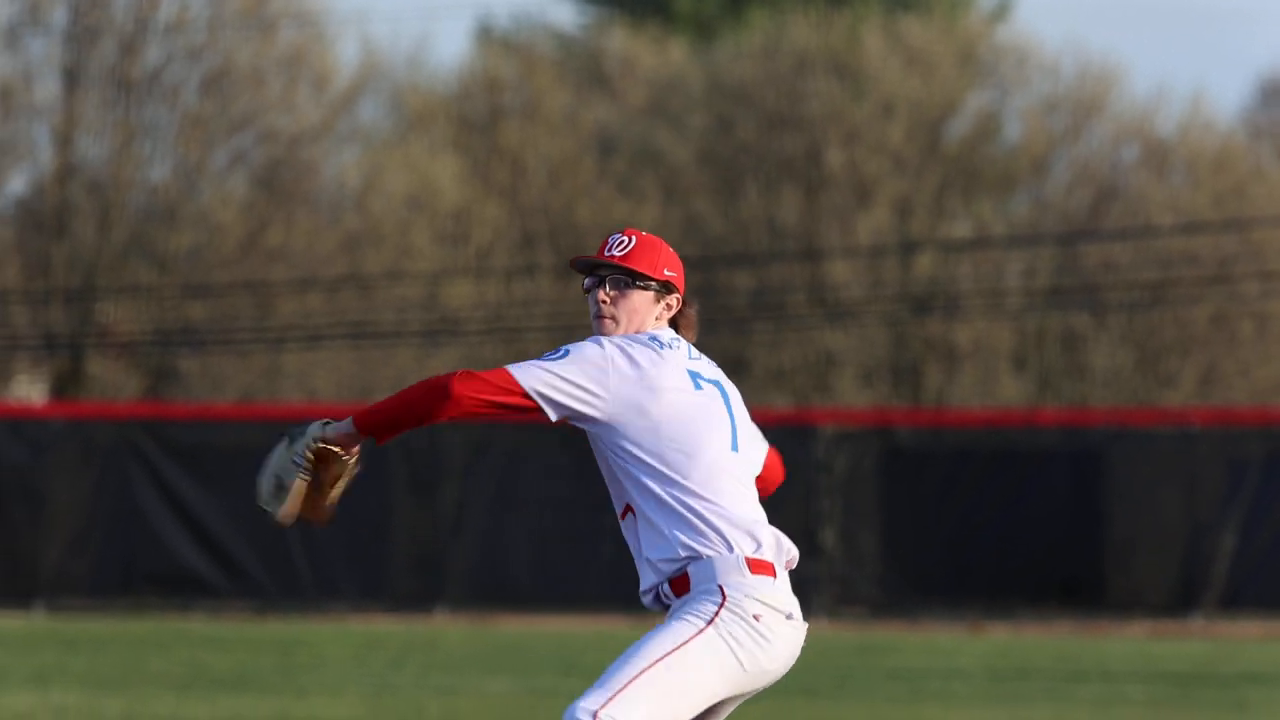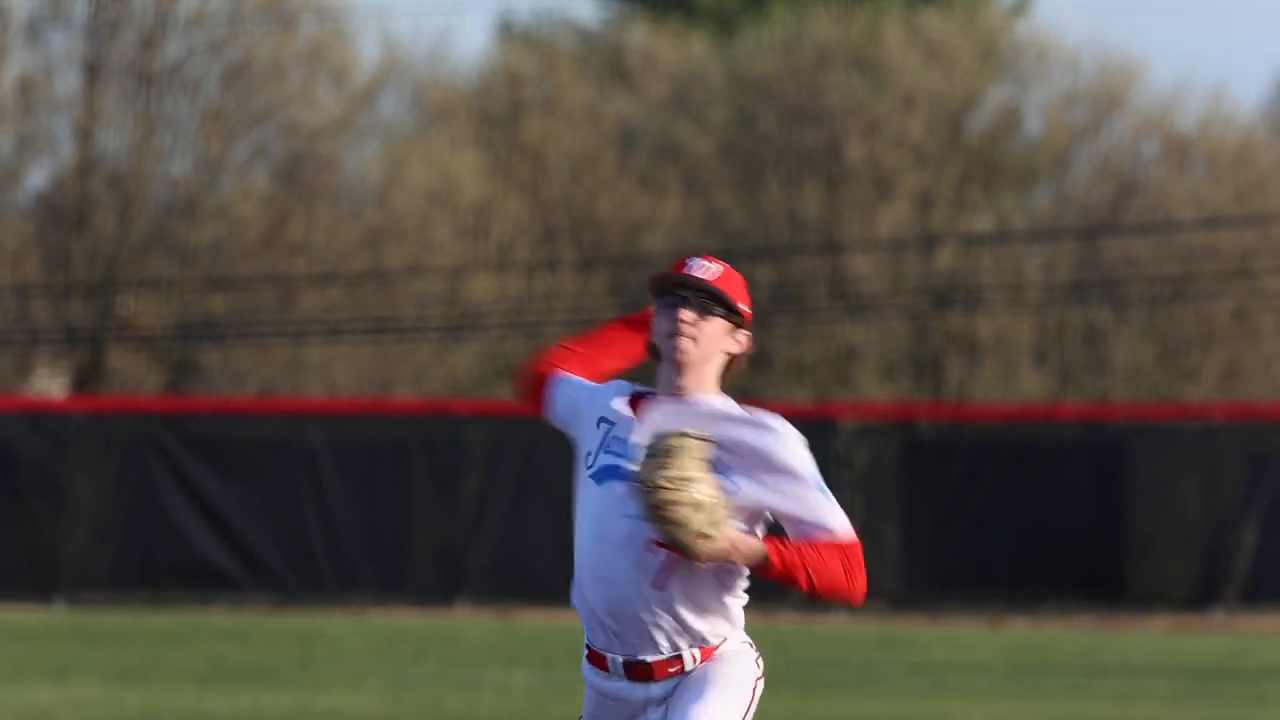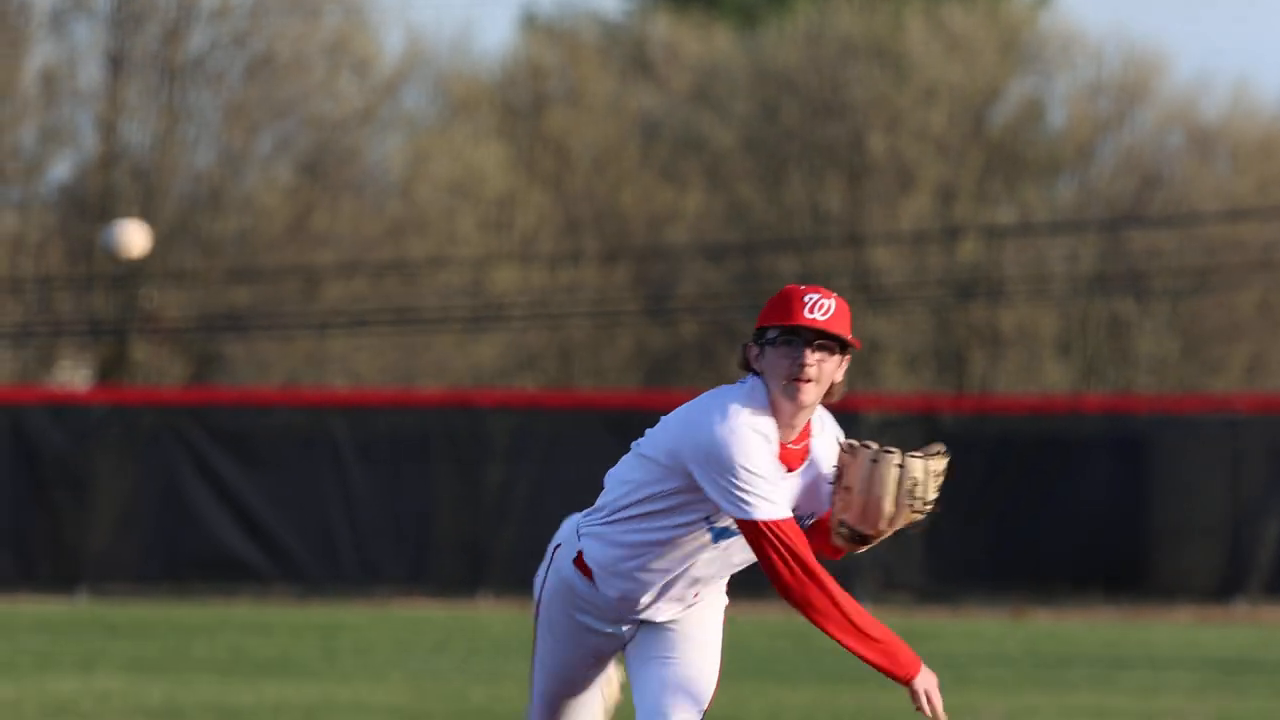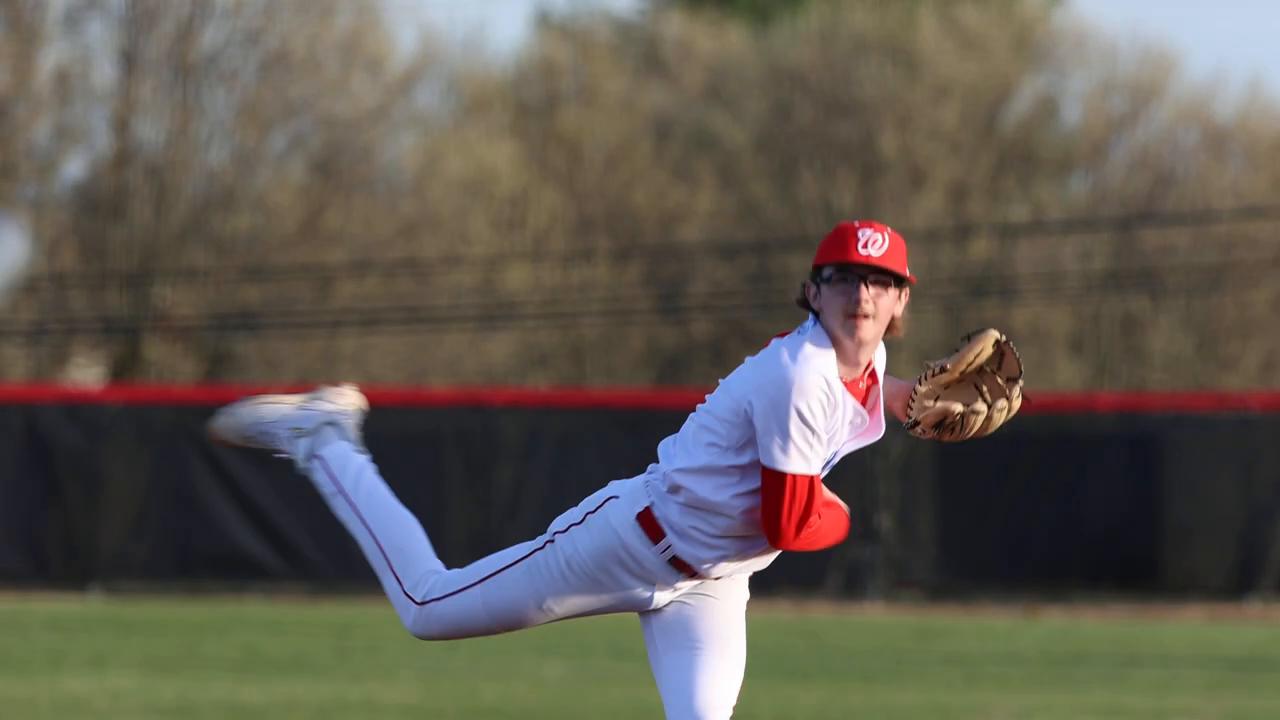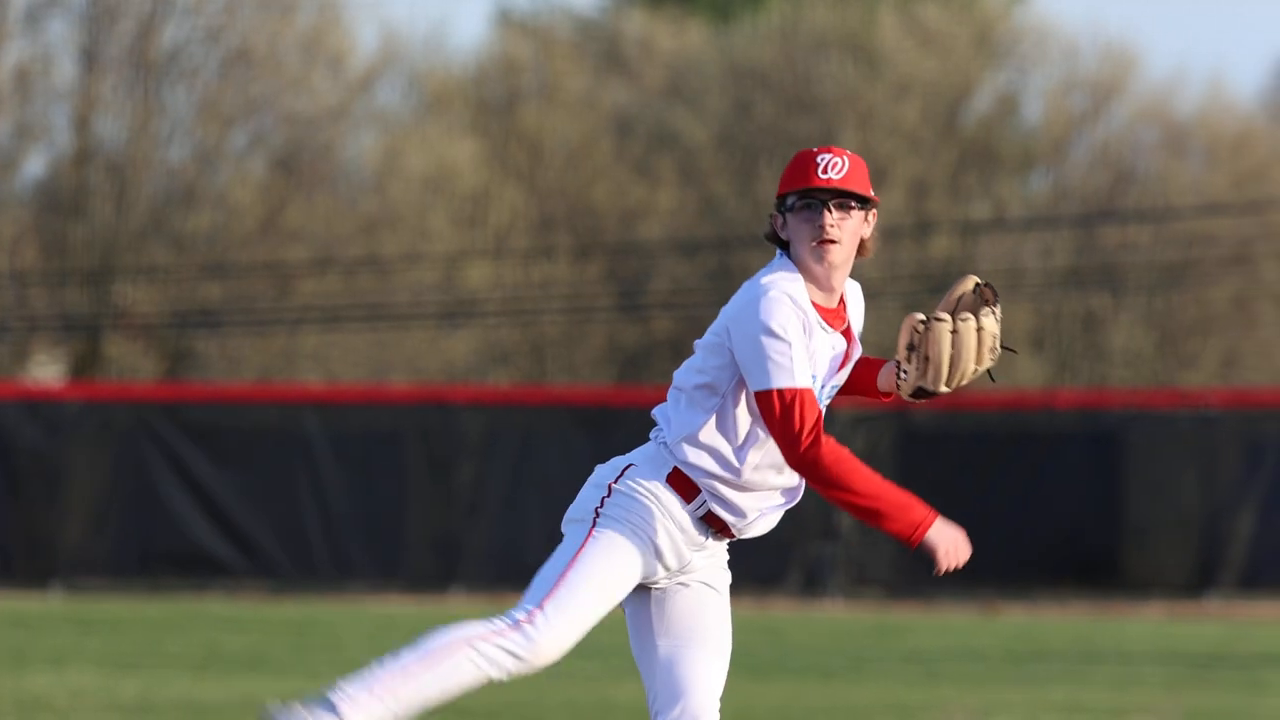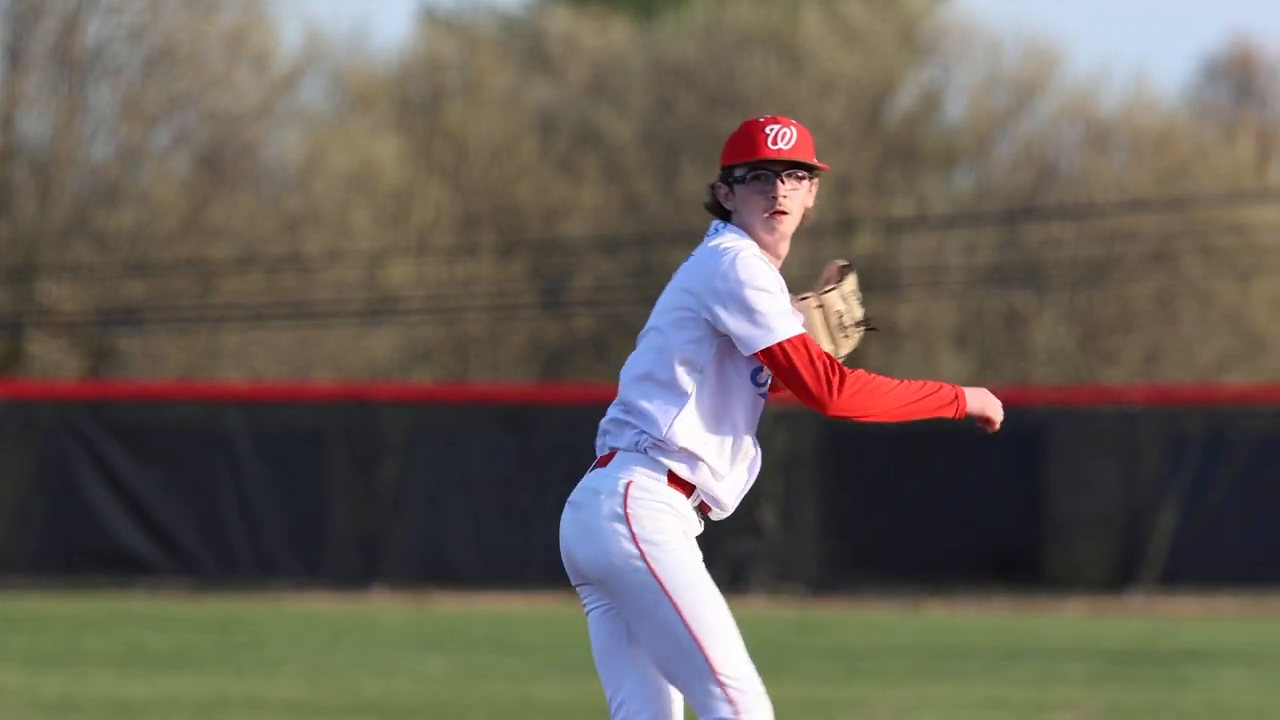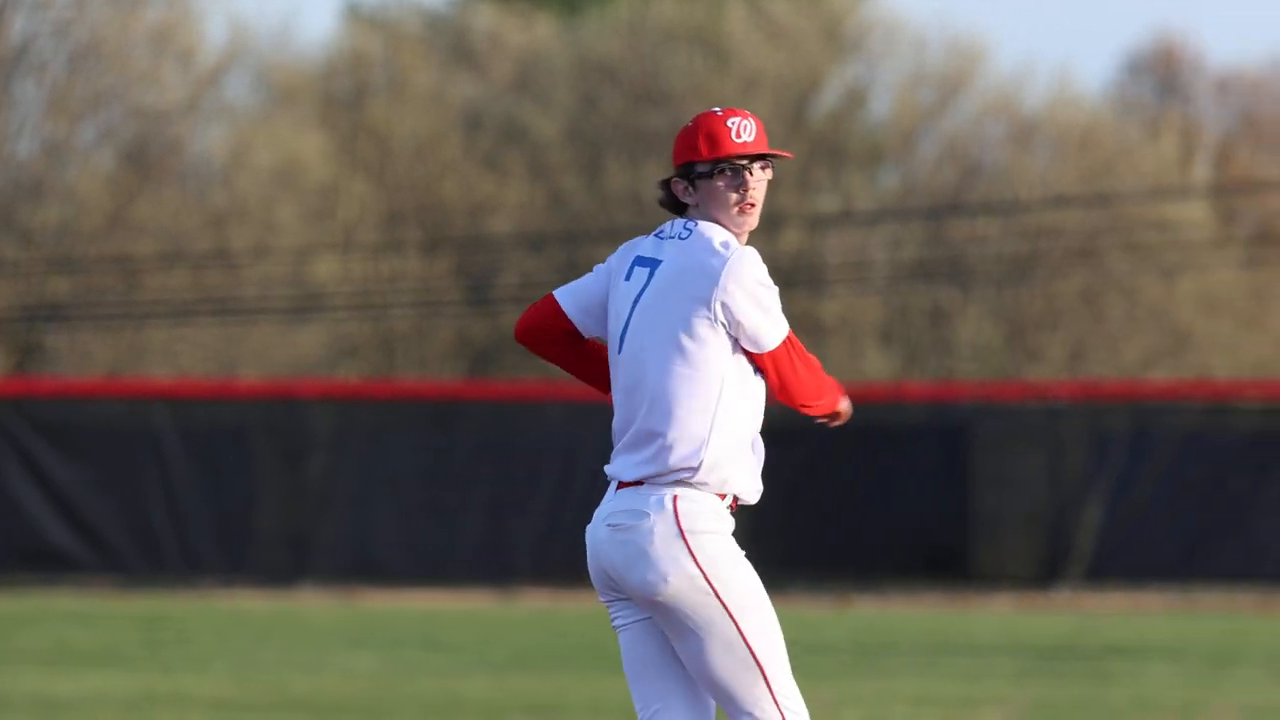
dt=0.2s
person 1, frame 1
left shoulder: (614, 364)
right shoulder: (708, 376)
left elbow: (467, 389)
right elbow: (768, 475)
left wrist: (358, 425)
left hip: (741, 611)
right hip: (764, 616)
person 1, frame 2
left shoulder: (774, 444)
right shoulder: (606, 407)
left elbow: (849, 581)
right elbow: (539, 374)
left wrist: (753, 549)
right wrist: (646, 321)
left hip: (709, 678)
person 1, frame 3
left shoulder: (823, 434)
right shoulder: (732, 434)
right elbow: (805, 576)
right wrist: (906, 666)
left hip: (679, 609)
right hip: (593, 575)
right ankle: (595, 683)
person 1, frame 4
left shoulder: (864, 358)
right shoulder: (801, 375)
right elbow: (780, 528)
left wrist: (880, 396)
right wrist: (834, 518)
left hip: (709, 579)
right hip: (633, 539)
right knee: (430, 607)
right ankle: (323, 434)
person 1, frame 5
left shoulder: (850, 300)
right shoulder: (773, 305)
right elbow: (805, 448)
left wrist: (884, 377)
right wrist: (923, 524)
left hip: (700, 548)
right hip: (645, 510)
right knee: (525, 641)
person 1, frame 6
left shoulder: (721, 265)
right shoulder: (734, 267)
right elbow: (830, 392)
left wrist: (766, 366)
right wrist: (955, 397)
left hip: (609, 519)
right hip: (630, 515)
person 1, frame 7
left shoulder: (640, 257)
right shoulder: (730, 263)
left elbow: (534, 329)
right elbow: (797, 386)
right wrist: (833, 396)
left hip: (619, 529)
right hip: (685, 532)
